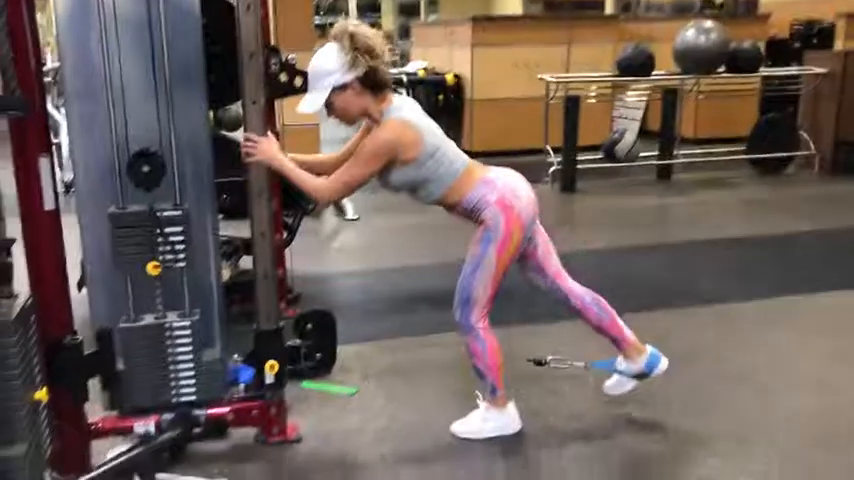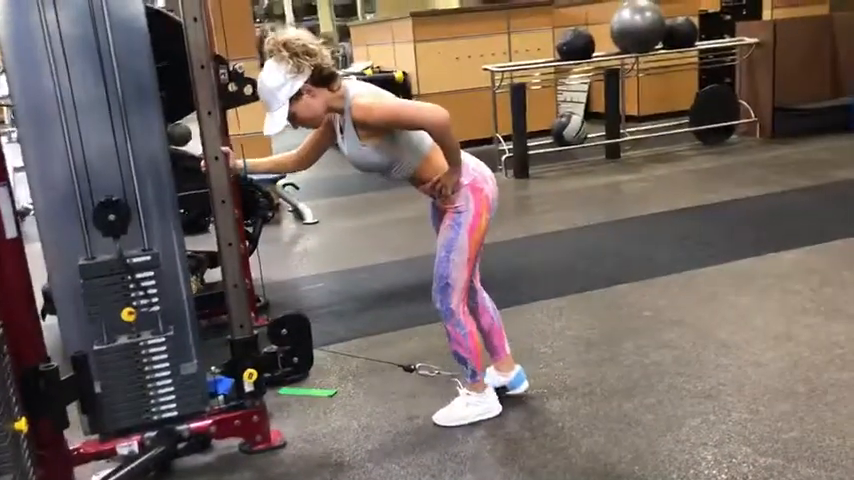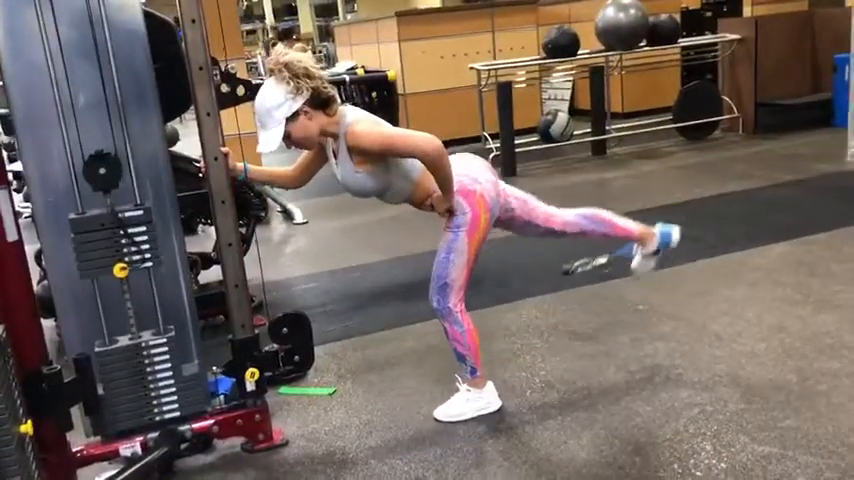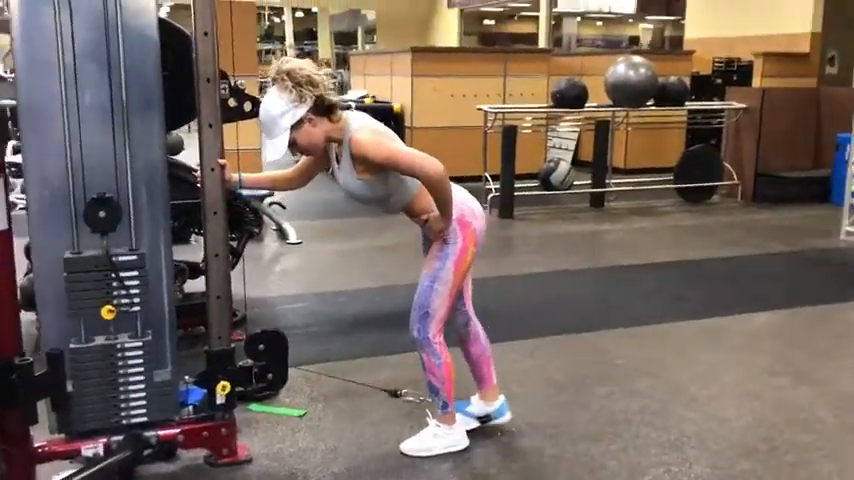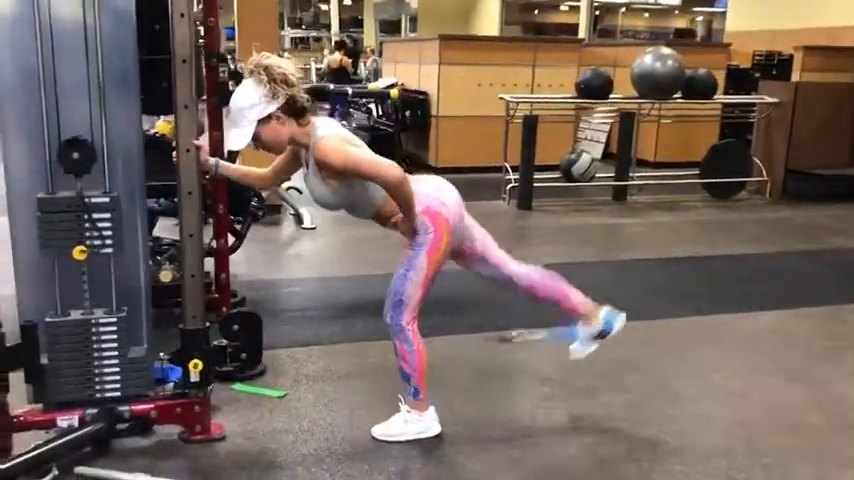
dt=1s
person 1, frame 1
left shoulder: (389, 133)
right shoulder: (386, 111)
left elbow: (329, 191)
right elbow: (339, 162)
left wrist: (279, 162)
right wrist: (284, 157)
left hip: (500, 209)
right hip: (507, 196)
left knee: (470, 316)
right knee: (560, 285)
left ankle: (500, 411)
right ankle: (637, 355)
person 1, frame 2
left shoulder: (362, 106)
right shoulder: (336, 114)
left elbow: (438, 117)
right elbow: (298, 161)
left wrist: (454, 172)
right wrist: (239, 165)
left hip: (467, 189)
right hip: (449, 193)
left knee: (449, 298)
right knee: (467, 289)
left ankle: (479, 395)
right ankle: (505, 370)
person 1, frame 3
left shoulder: (355, 132)
right shoulder: (329, 134)
left elbow: (431, 146)
right elbow: (295, 177)
left wrist: (446, 197)
right wrist: (241, 169)
left hip: (467, 194)
right hip: (468, 183)
left knee: (445, 301)
right knee: (560, 220)
left ankle: (479, 391)
right ankle: (647, 237)
person 1, frame 4
left shoulder: (360, 139)
right shoulder: (332, 142)
left elbow: (434, 170)
right elbow: (295, 178)
left wrist: (443, 219)
right wrist: (235, 179)
left hip: (456, 222)
right hip: (440, 222)
left knee: (425, 328)
right knee: (458, 316)
left ankle: (448, 428)
right ankle: (489, 400)
person 1, frame 5
left shoulder: (324, 146)
right shoulder: (301, 141)
left elbow: (392, 174)
right elbow: (267, 178)
left wrist: (406, 221)
right wrist: (213, 165)
left hip: (430, 214)
right hip: (431, 201)
left knee: (400, 319)
right knee: (510, 271)
left ankle: (419, 415)
right ankle: (593, 317)
